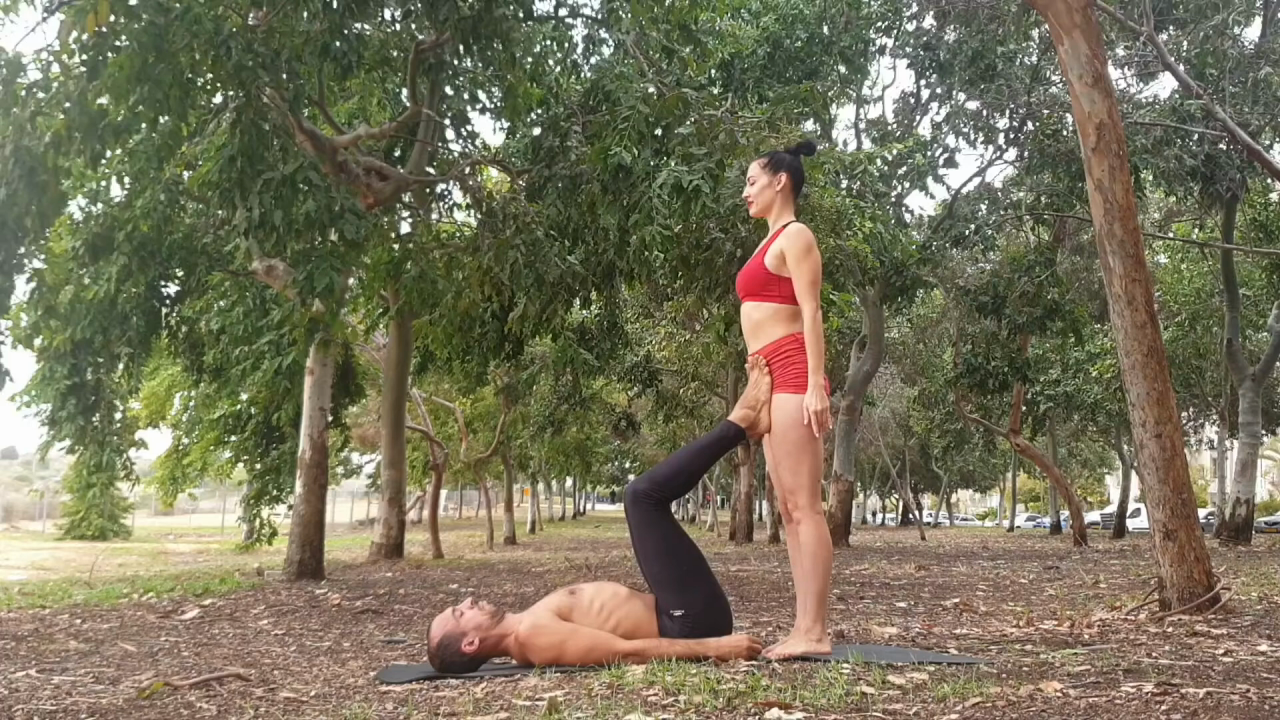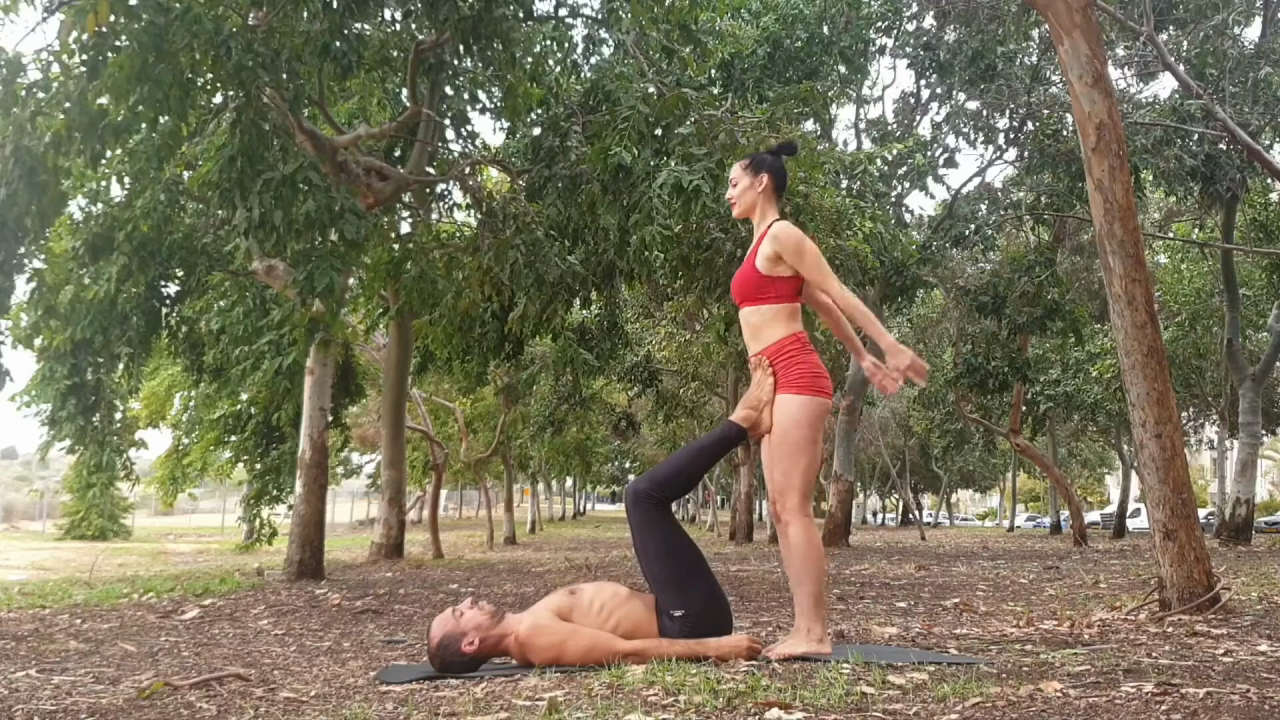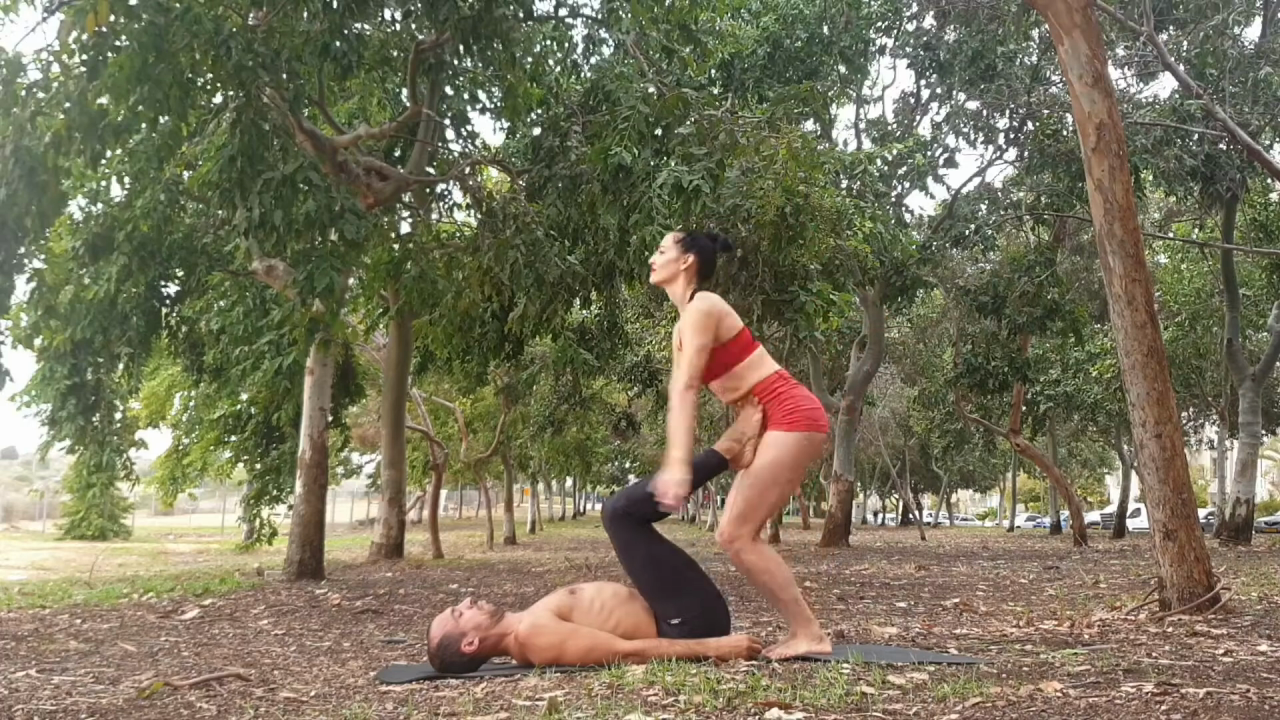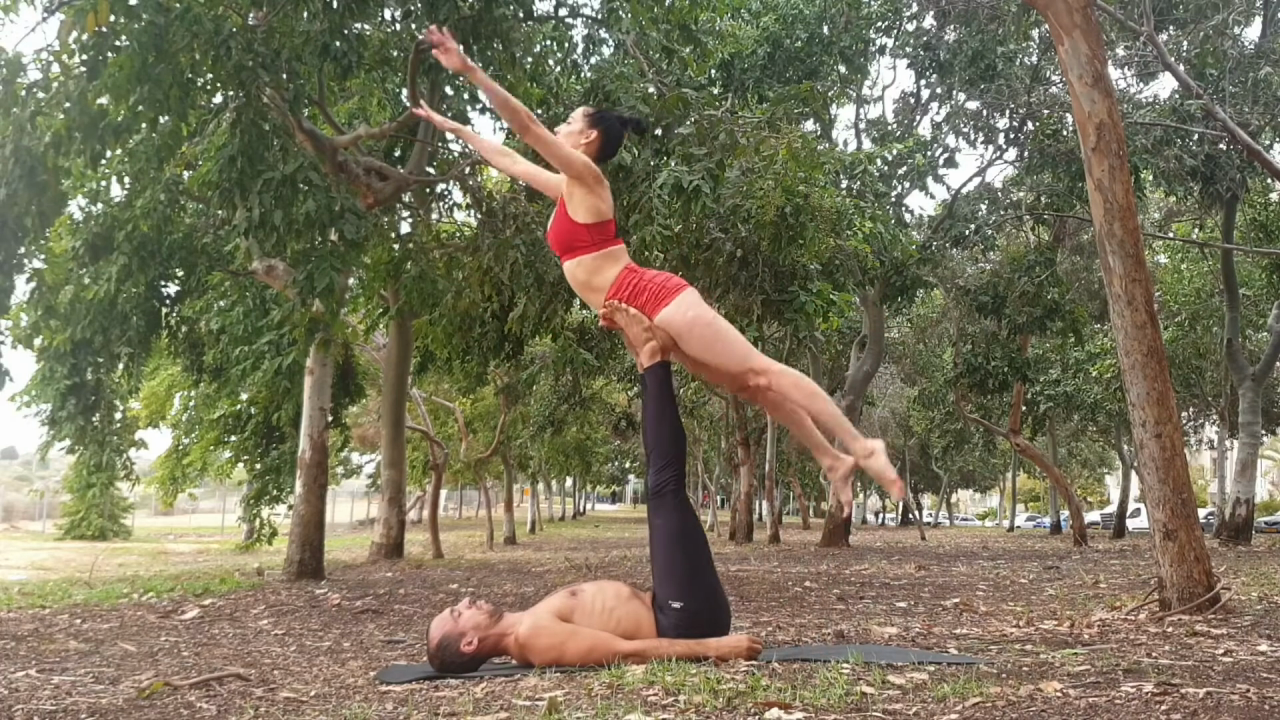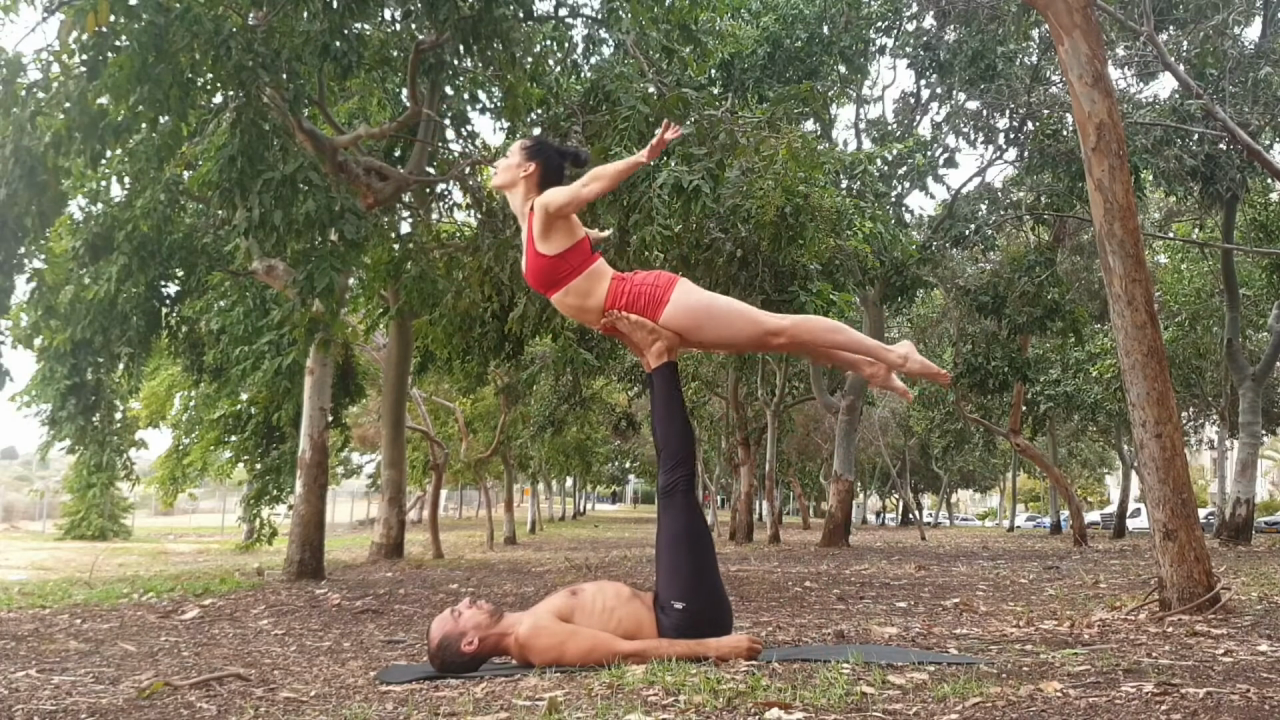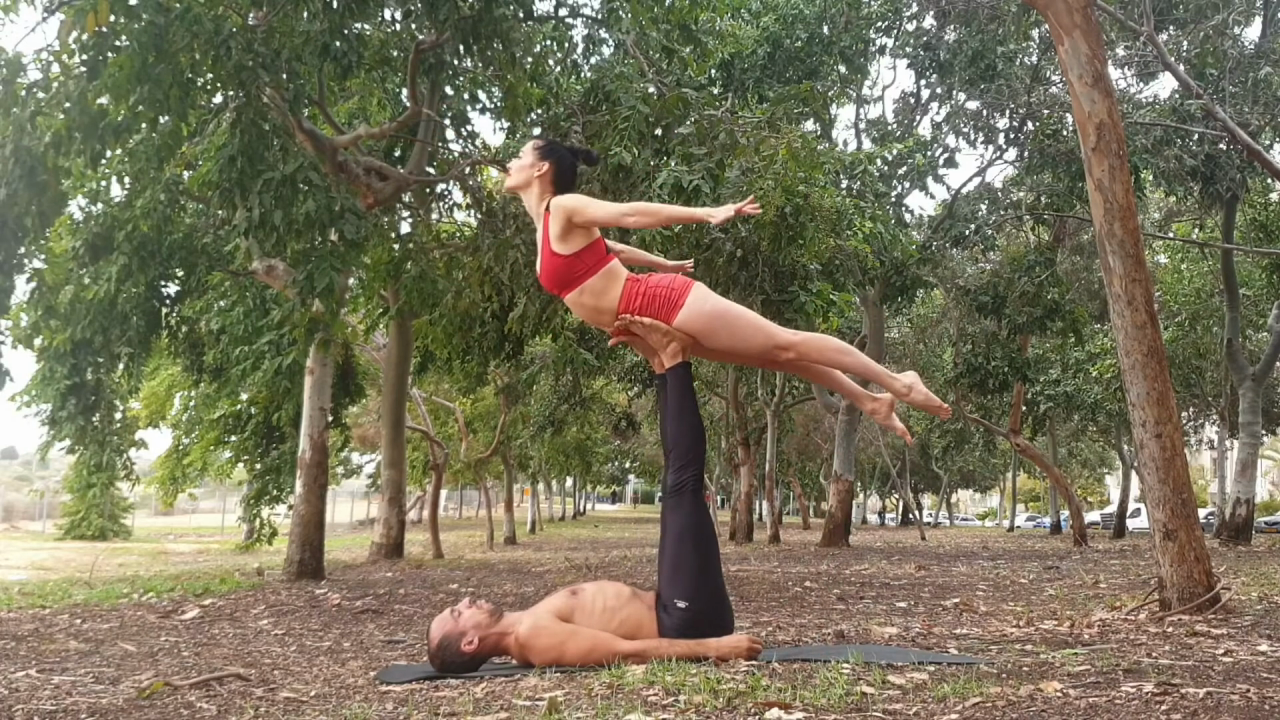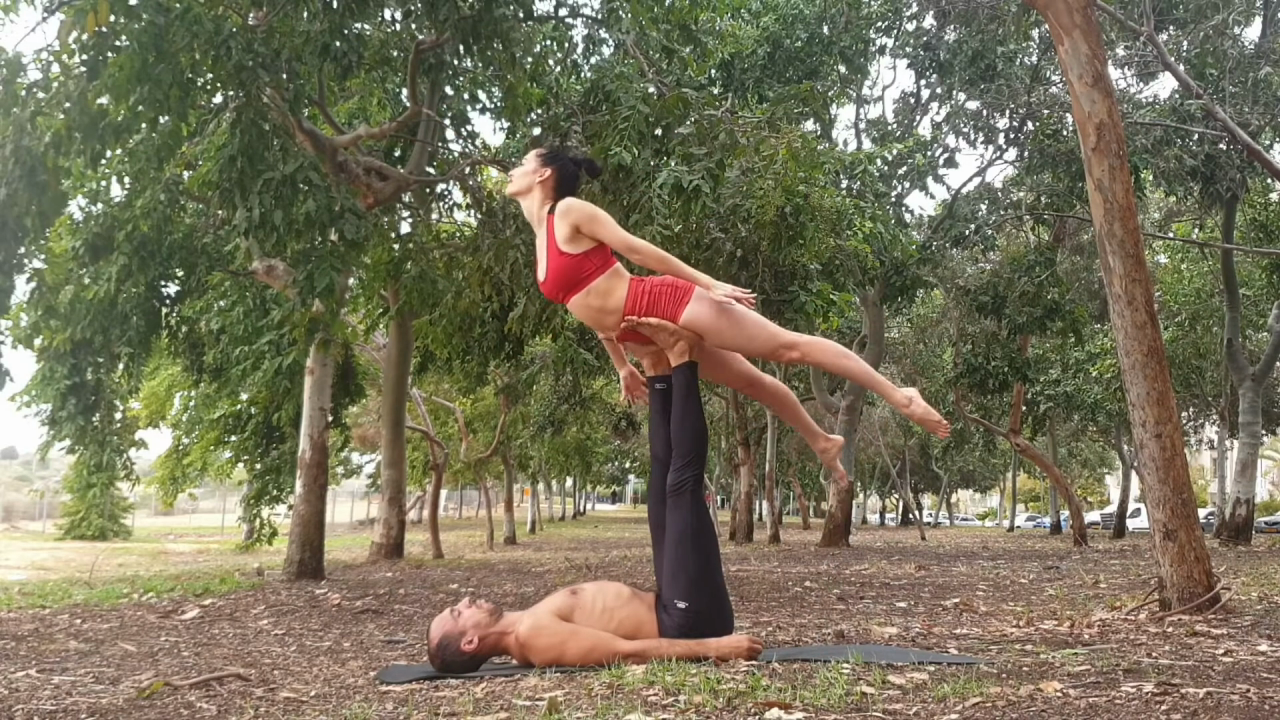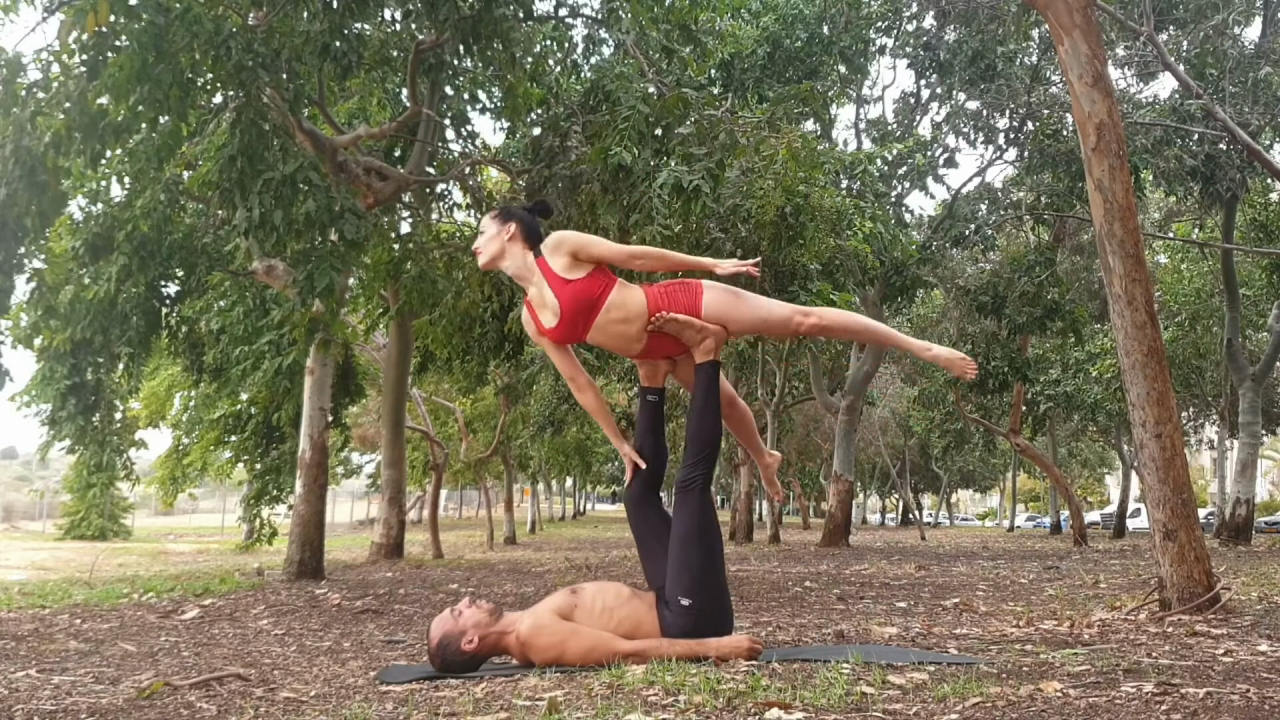
dt=0.5s
person 1, frame 1
left shoulder: (796, 235)
right shoulder: (774, 240)
left elbow: (811, 312)
left wrist: (816, 386)
left hip: (793, 377)
right hip: (776, 380)
left knee: (803, 507)
right knee: (790, 509)
left ankle: (812, 631)
right ankle: (806, 627)
person 1, frame 2
left shoulder: (781, 234)
right shoulder: (765, 241)
left elbow: (835, 294)
right elbow: (823, 304)
left wrist: (890, 346)
right wrist: (865, 359)
left hip: (794, 379)
right hip: (783, 383)
left knee: (792, 510)
right knee: (784, 511)
left ankle: (811, 632)
right ankle: (807, 628)
person 1, frame 3
left shoulder: (703, 310)
right shoulder: (689, 321)
left elbow: (683, 390)
right elbow: (682, 390)
left wrist: (677, 464)
right wrist: (675, 463)
left hip: (791, 420)
right hip: (780, 422)
left knee: (736, 535)
right knee: (736, 534)
left ankle: (808, 635)
right ankle: (803, 630)
person 1, frame 4
left shoulder: (584, 177)
right shoulder: (569, 190)
left elbow: (530, 125)
right elbow: (510, 157)
left wrist: (472, 71)
right wrist: (452, 126)
left hip: (656, 300)
right hip: (648, 314)
left knee: (757, 372)
right knee: (748, 382)
left ankle: (860, 446)
right ankle: (832, 459)
person 1, frame 5
left shoulder: (547, 208)
right shoulder: (533, 223)
left elbow: (591, 183)
left wrist: (643, 157)
left hip: (654, 300)
right hip: (646, 317)
left knee: (775, 328)
right knee: (763, 336)
left ankle: (889, 354)
right ankle: (868, 366)
person 1, frame 6
left shoulder: (564, 208)
right shoulder: (547, 228)
left elbow: (630, 214)
left wrist: (706, 214)
right wrist: (663, 264)
left hip: (665, 304)
right hip: (653, 324)
left knee: (782, 345)
right knee: (770, 355)
left ankle: (896, 383)
right ankle: (869, 401)
person 1, frame 7
left shoulder: (569, 212)
right shoulder: (542, 245)
left elbow: (637, 248)
right elbow: (591, 307)
left wrist: (709, 283)
right wrist: (622, 365)
left hip: (667, 303)
left knee: (788, 346)
right knee: (748, 378)
left ankle: (899, 396)
right ankle: (819, 440)
person 1, frame 8
left shoulder: (560, 247)
right shoulder: (532, 318)
left elbow: (638, 255)
right elbow: (579, 382)
left wrist: (712, 264)
right wrist: (619, 443)
left hip: (684, 305)
right hip: (667, 348)
left knee: (803, 319)
right knee: (725, 403)
left ankle: (919, 347)
right ankle: (764, 459)
person 2, frame 1
left shoulder: (528, 626)
right shoulder: (531, 634)
right elbow: (627, 652)
right wrist: (714, 646)
left hip: (681, 622)
right hip: (690, 622)
left knee: (645, 498)
right knee: (643, 495)
left ankle: (741, 422)
right ankle: (739, 423)
person 2, frame 2
left shoulder: (527, 625)
right shoulder: (530, 635)
right elbow: (627, 652)
right wrist: (714, 646)
left hip: (679, 619)
right hip: (689, 623)
left knee: (646, 495)
right knee: (645, 494)
left ankle: (743, 424)
right ankle: (740, 424)
person 2, frame 3
left shoulder: (527, 626)
right shoulder: (529, 636)
right elbow: (626, 654)
right wrist: (715, 646)
left hip: (681, 619)
right hip: (691, 623)
right knee: (620, 512)
left ankle: (729, 447)
right ankle: (725, 451)
person 2, frame 4
left shoulder: (530, 625)
right shoulder: (530, 635)
right elbow: (627, 652)
right wrist: (713, 646)
left hip: (676, 617)
right hip: (687, 622)
right knee: (665, 485)
left ankle: (649, 361)
right ankle: (651, 359)
person 2, frame 5
left shoulder: (531, 625)
right shoulder: (531, 636)
right elbow: (627, 653)
right wrist: (712, 647)
left hip: (677, 618)
right hip: (688, 622)
right knee: (676, 486)
left ankle: (655, 361)
right ankle: (660, 358)
person 2, frame 6
left shoulder: (531, 623)
right shoulder: (531, 635)
right elbow: (628, 652)
right wrist: (712, 647)
left hip: (674, 614)
right hip: (689, 623)
right knee: (683, 486)
left ankle: (666, 364)
right ankle: (672, 359)
person 2, frame 7
left shoulder: (530, 625)
right shoulder: (531, 635)
right elbow: (628, 653)
right wrist: (713, 646)
left hip: (676, 618)
right hip: (690, 625)
right knee: (683, 487)
left ankle: (664, 367)
right ankle: (680, 357)
person 2, frame 8
left shoulder: (529, 624)
right shoulder: (532, 634)
right elbow: (628, 652)
right wrist: (712, 647)
left hip: (673, 610)
right hip: (689, 623)
left knee: (640, 495)
right knee: (691, 484)
left ankle: (652, 381)
right ankle: (704, 356)
